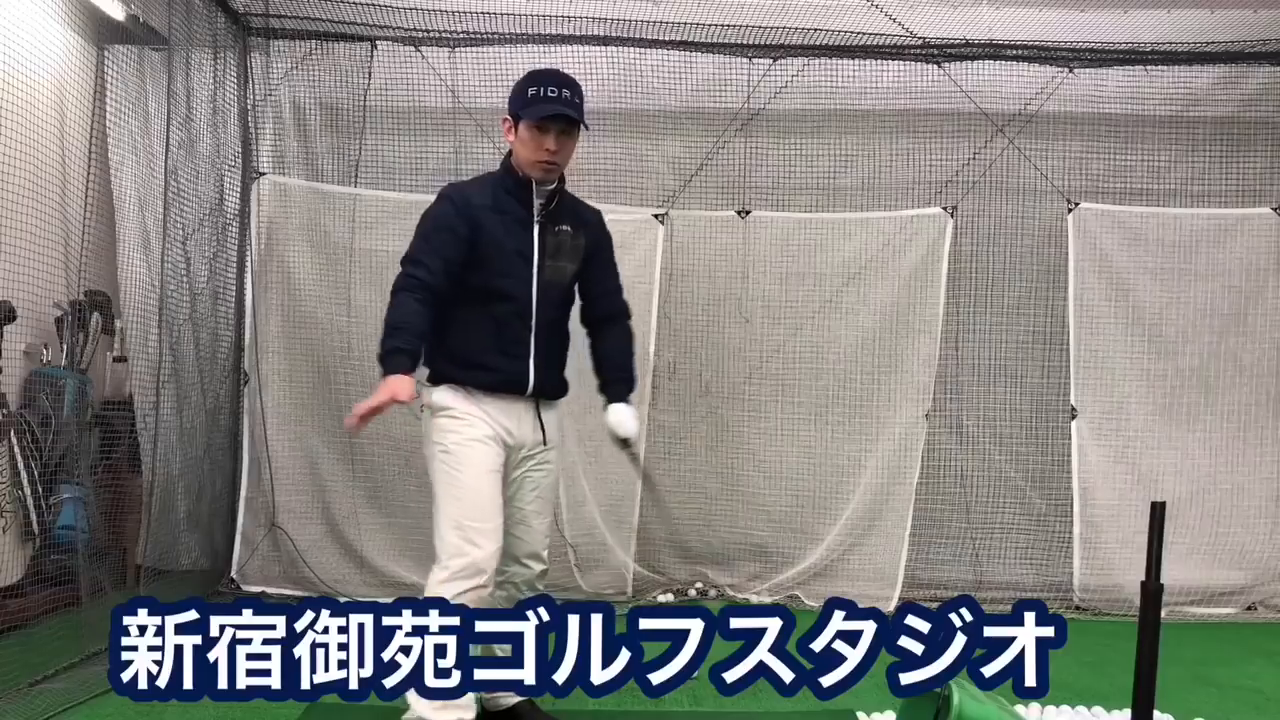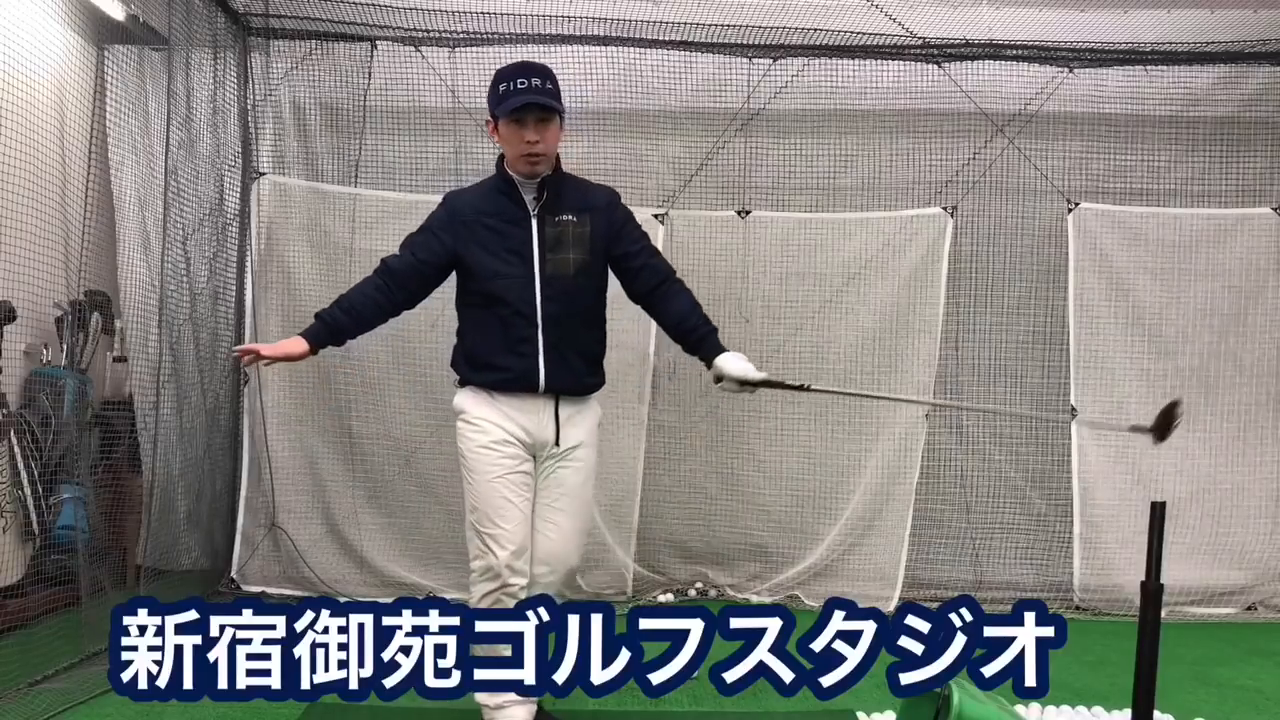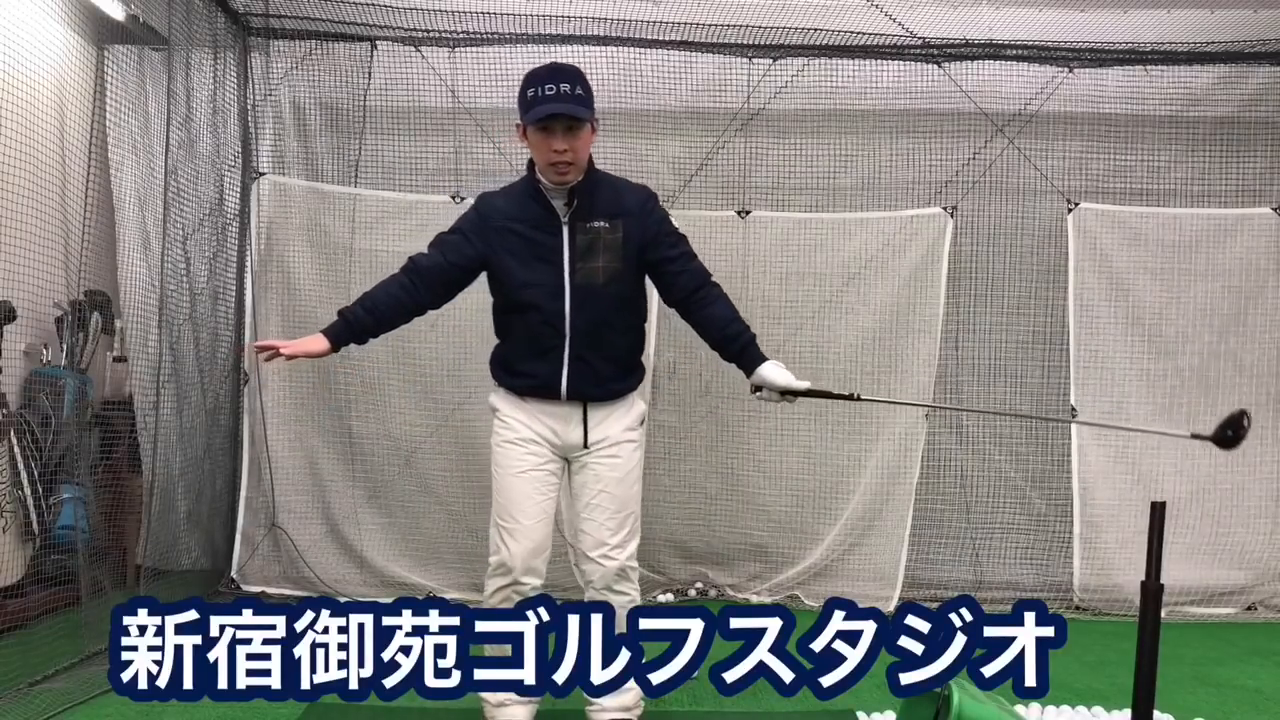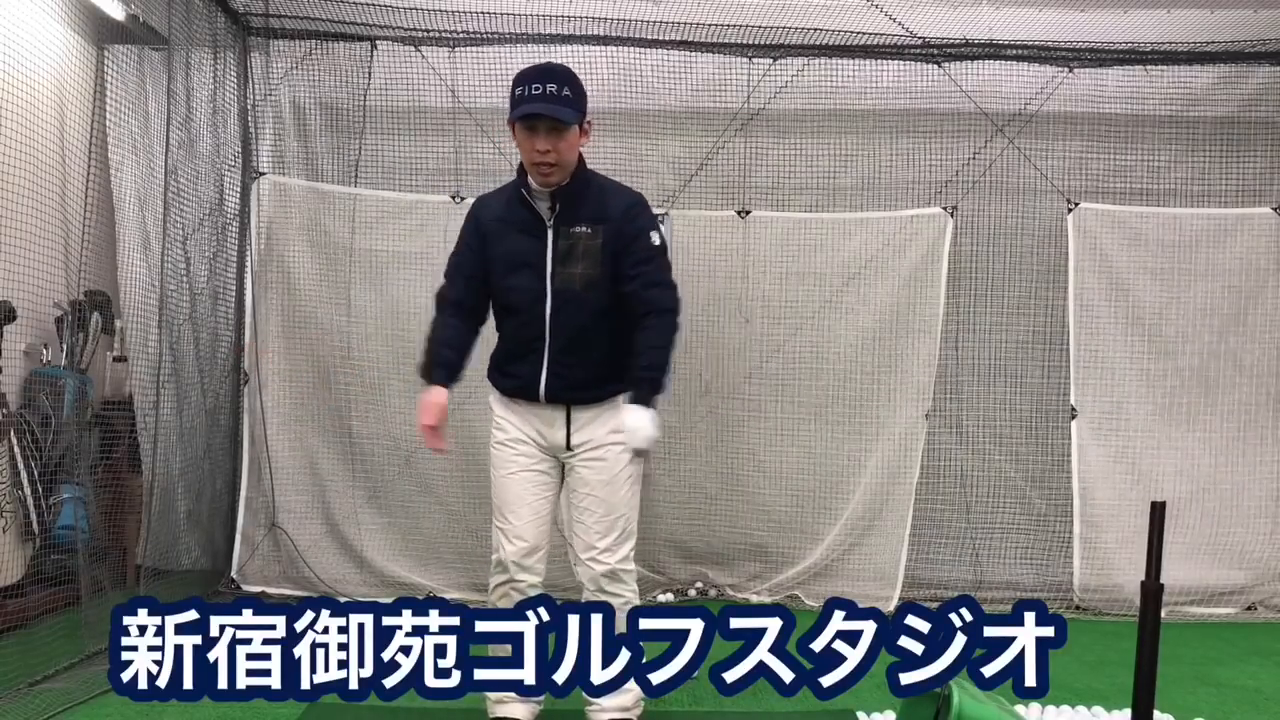
dt=0.5s
person 1, frame 1
left shoulder: (585, 224)
right shoulder: (463, 205)
left elbow: (608, 316)
right elbow: (415, 290)
left wrist: (619, 396)
right wrist: (397, 370)
left hip: (539, 415)
right hip: (465, 408)
left knee: (526, 564)
right knee: (470, 562)
person 1, frame 2
left shoulder: (598, 207)
right shoulder: (464, 212)
left elbow: (657, 285)
right elbow: (395, 281)
left wrist: (715, 351)
right wrist: (313, 337)
left hip: (574, 412)
right hip: (491, 411)
left knee: (556, 563)
right knee: (500, 567)
person 1, frame 3
left shoulder: (633, 208)
right shoulder: (495, 215)
left elbow: (693, 289)
right elbow: (421, 280)
left wrist: (754, 361)
right wrist: (331, 336)
left hip: (612, 415)
right hip: (524, 414)
left knee: (611, 567)
right knee: (514, 565)
person 1, frame 4
left shoulder: (622, 211)
right shoulder: (490, 215)
left elbow: (653, 313)
right elbow: (459, 306)
left wrist: (639, 401)
right wrist: (438, 380)
left hip: (603, 414)
right hip: (517, 414)
left knee: (606, 567)
right knee: (515, 566)
